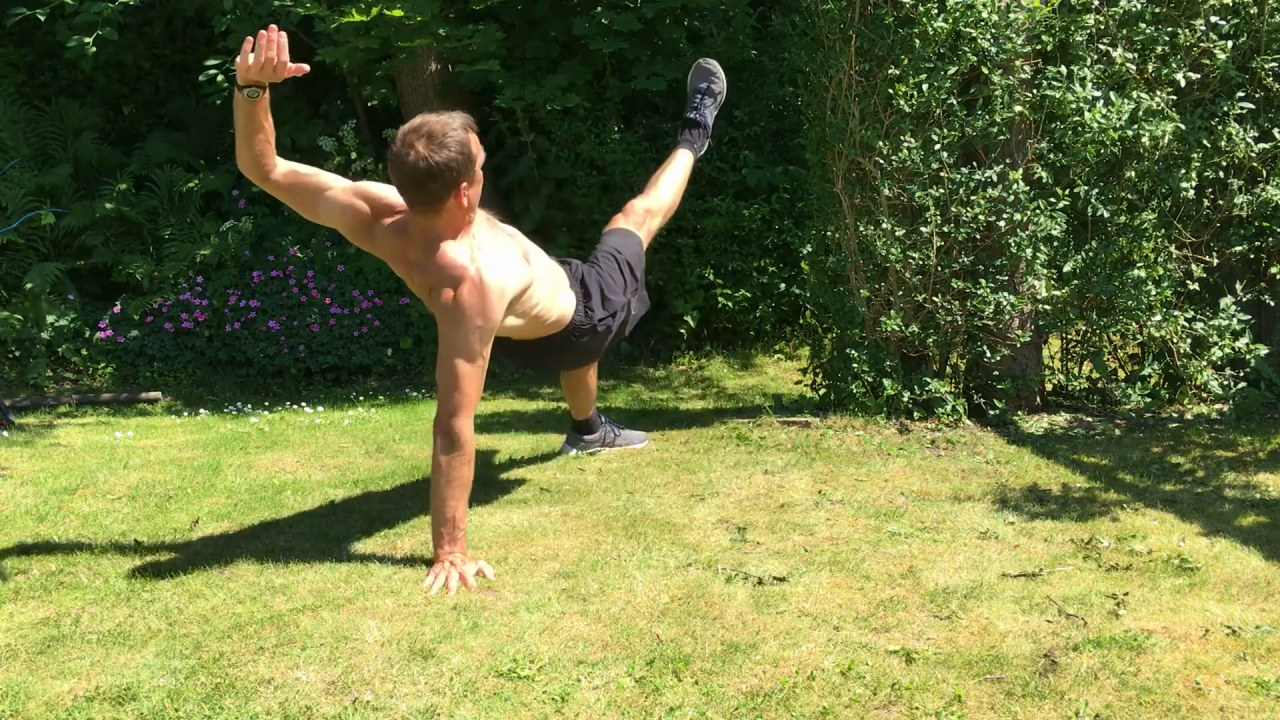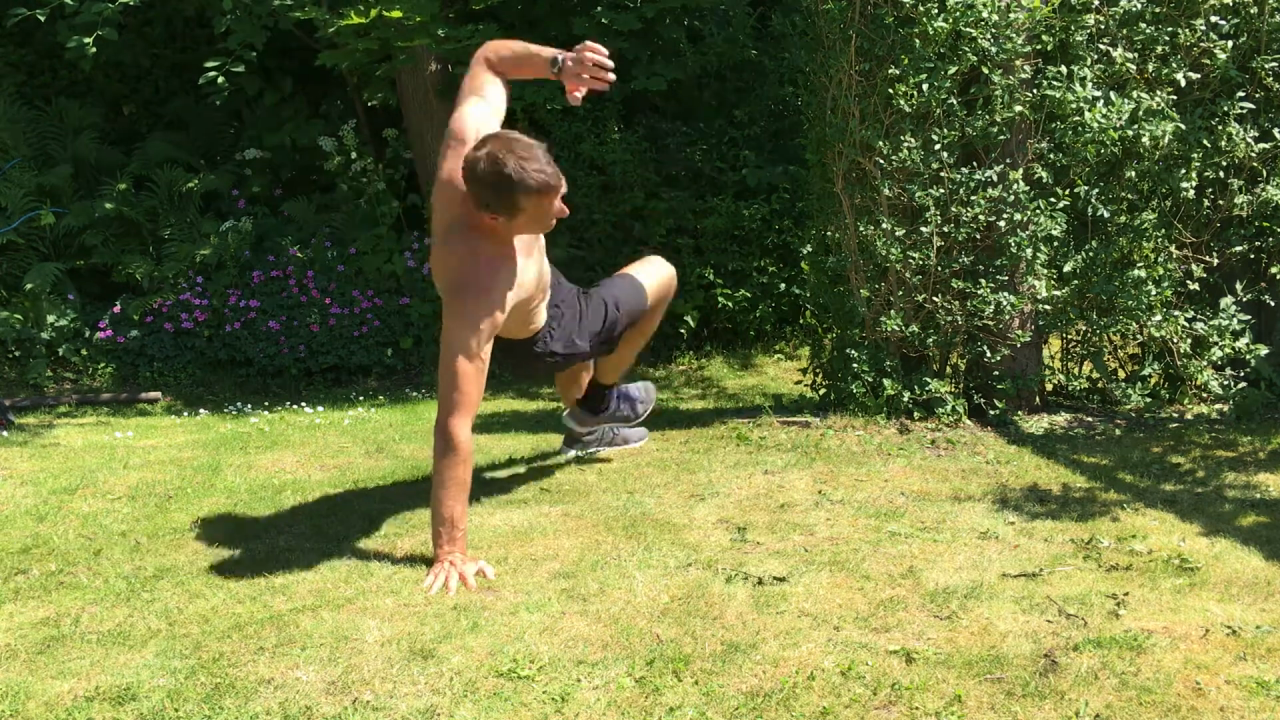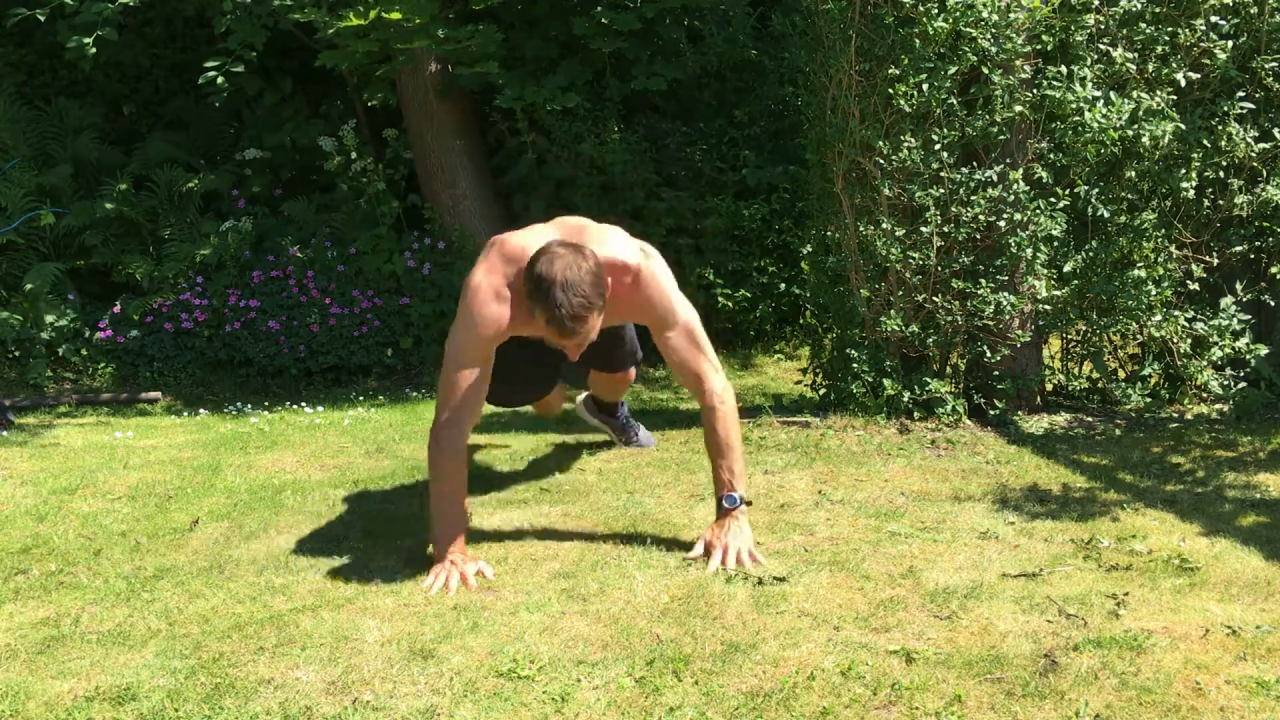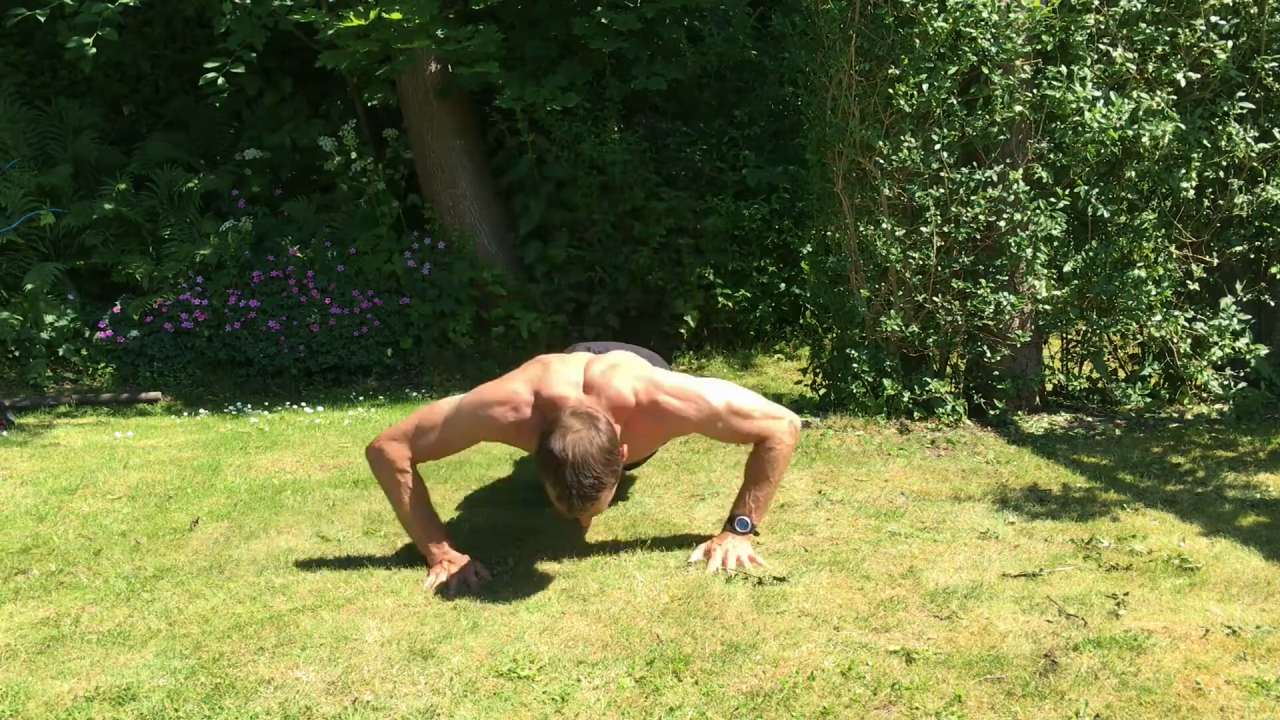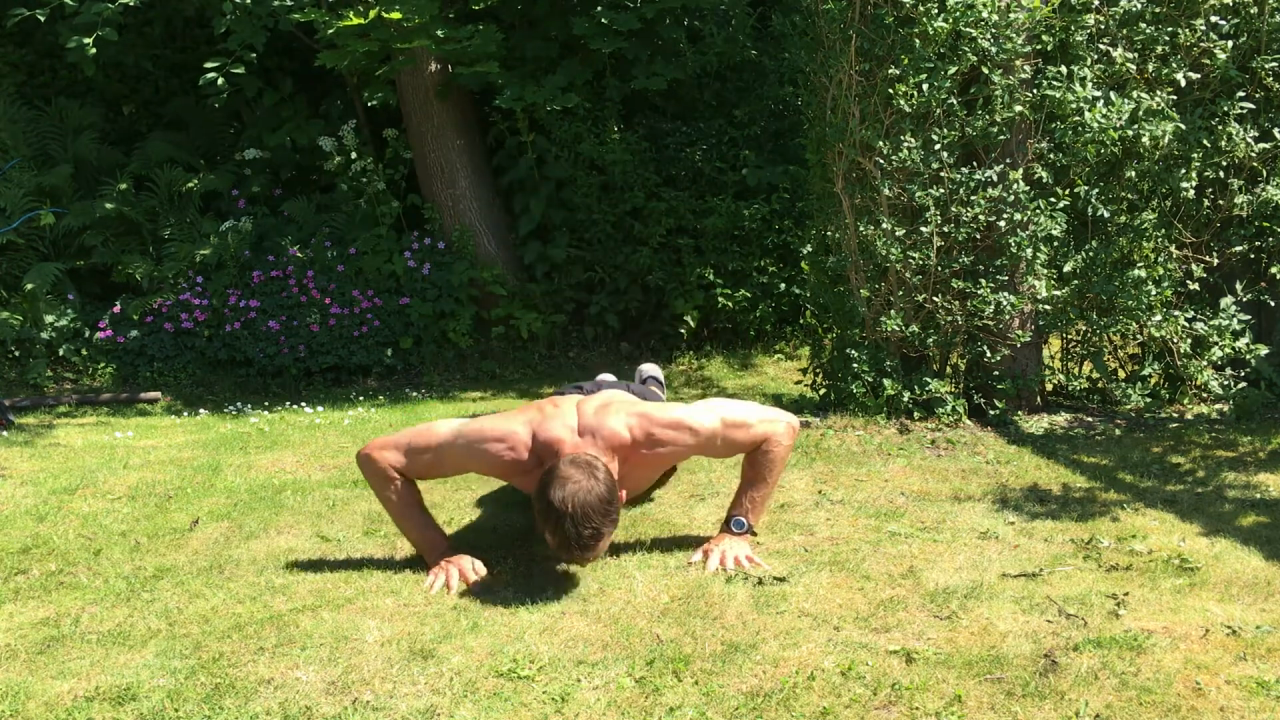
dt=0.4s
person 1, frame 1
left shoulder: (376, 214)
right shoulder: (470, 285)
left elbow: (260, 165)
right elbow: (455, 426)
left wrist: (253, 83)
right wrist: (449, 555)
left hip: (527, 330)
right hip: (581, 313)
right knee: (636, 215)
left ankle: (587, 431)
right ankle: (694, 135)
person 1, frame 2
left shoulder: (466, 159)
right shoulder: (475, 284)
left elbow: (487, 58)
right elbow: (457, 424)
left wrist: (559, 63)
right wrist: (448, 550)
left hip: (536, 293)
right hip: (531, 333)
left knee: (578, 329)
right knee: (659, 274)
left ankle: (590, 428)
right ankle: (602, 399)
person 1, frame 3
left shoulder: (636, 272)
right shoulder: (491, 302)
left elbow: (713, 389)
right elbow: (450, 428)
left wrist: (731, 512)
right wrist: (450, 549)
left knee: (616, 380)
right knee: (547, 402)
left ankle: (605, 408)
person 1, frame 4
left shoulder: (656, 400)
right shoulder: (513, 411)
left elbow: (784, 428)
right elbow: (385, 449)
left wrist: (738, 529)
right wrist: (439, 551)
left hip: (630, 362)
left knee: (644, 445)
person 1, frame 5
left shoulder: (653, 432)
right shoulder: (509, 447)
left elbow: (783, 427)
right elbow: (374, 455)
left wrist: (736, 531)
right wrist: (440, 554)
right hip: (577, 402)
left ankle: (649, 385)
